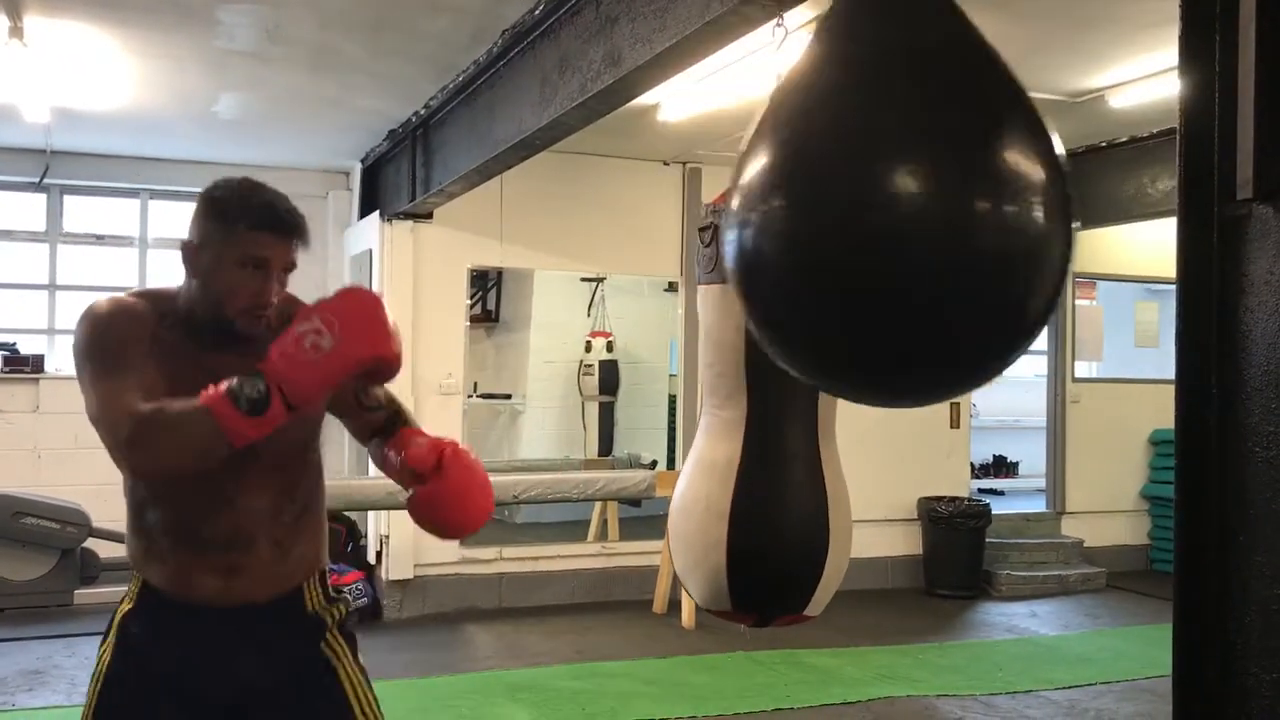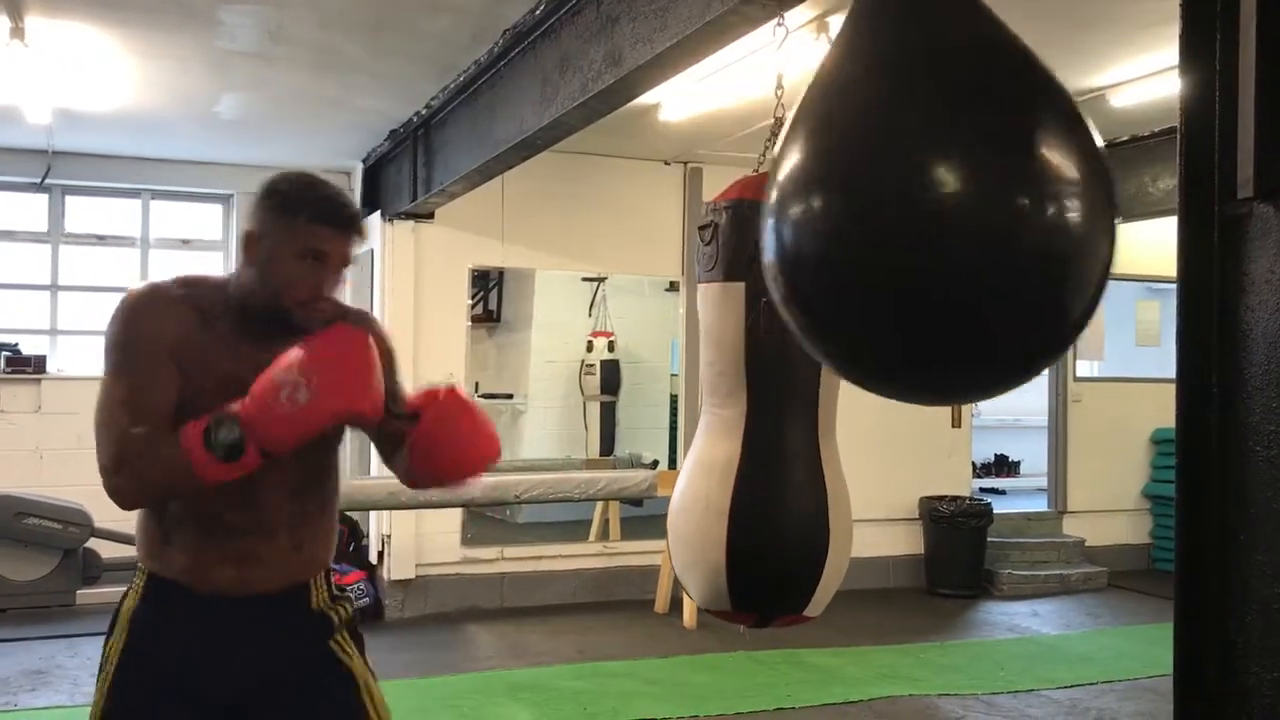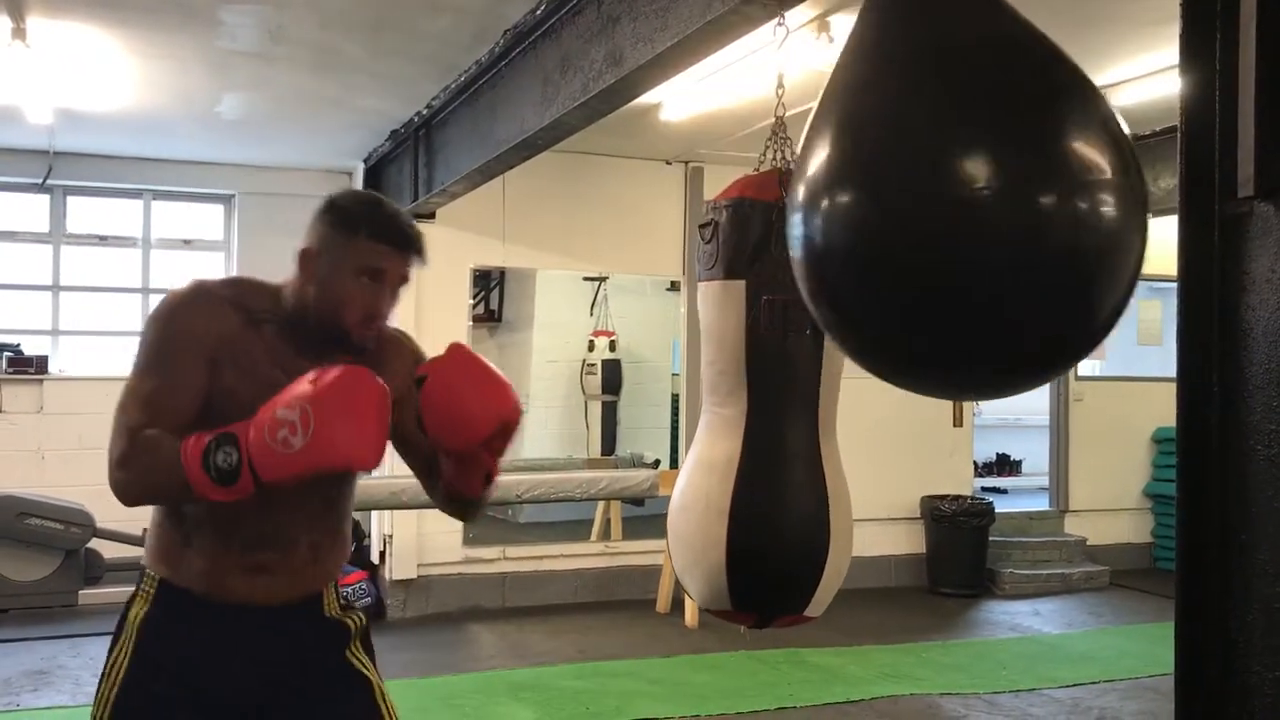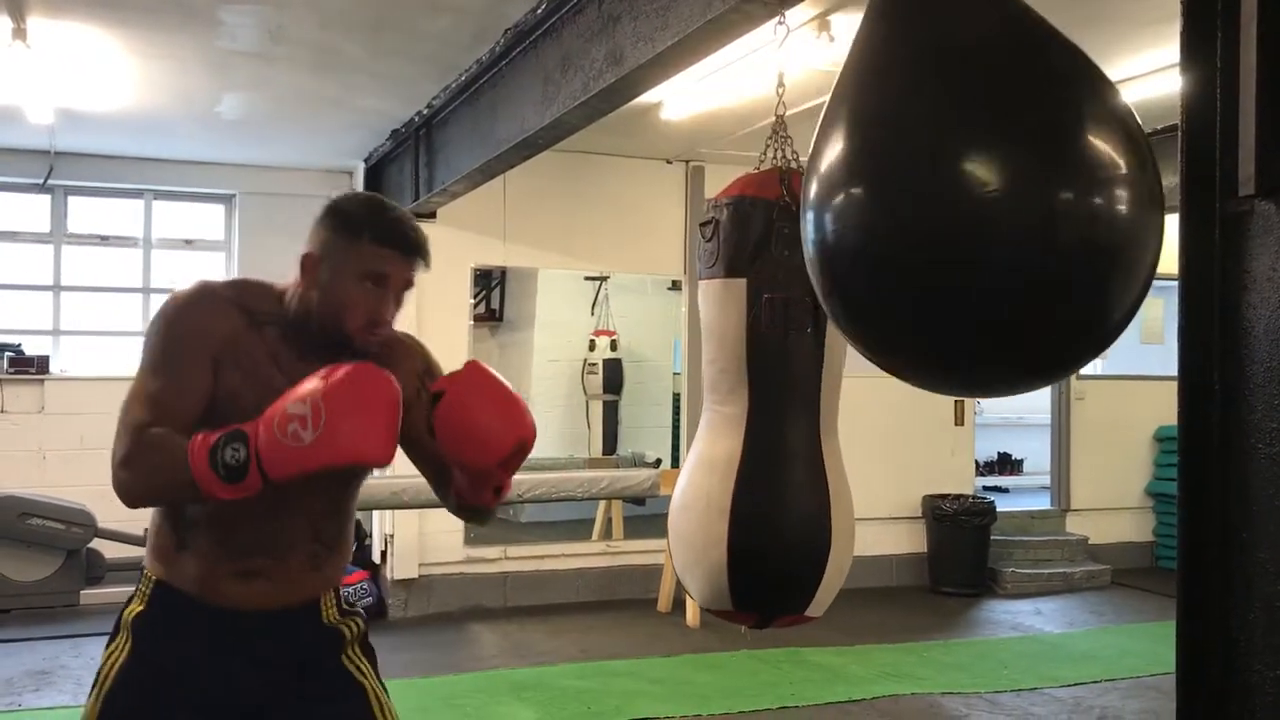
dt=0.1s
person 1, frame 1
left shoulder: (319, 335)
right shoulder: (121, 327)
left elbow: (383, 421)
right elbow: (142, 450)
left wrist: (425, 456)
right wrist: (274, 389)
left hip: (294, 629)
right hip: (161, 629)
person 1, frame 2
left shoulder: (348, 337)
right shoulder: (158, 317)
left elbow: (406, 441)
right elbow: (126, 475)
left wrist: (441, 445)
right wrist: (252, 427)
left hip: (299, 625)
right hip: (167, 622)
person 1, frame 3
left shoulder: (393, 363)
right shoulder: (203, 317)
left elbow: (457, 498)
right elbow: (130, 472)
left wrist: (476, 454)
right wrist: (254, 451)
left hip: (310, 634)
right hip: (177, 628)
person 1, frame 4
left shoulder: (400, 367)
right shoulder: (207, 319)
left elbow: (468, 503)
right elbow: (135, 473)
left wrist: (486, 469)
right wrist: (263, 448)
left hip: (308, 639)
right hip: (173, 630)
